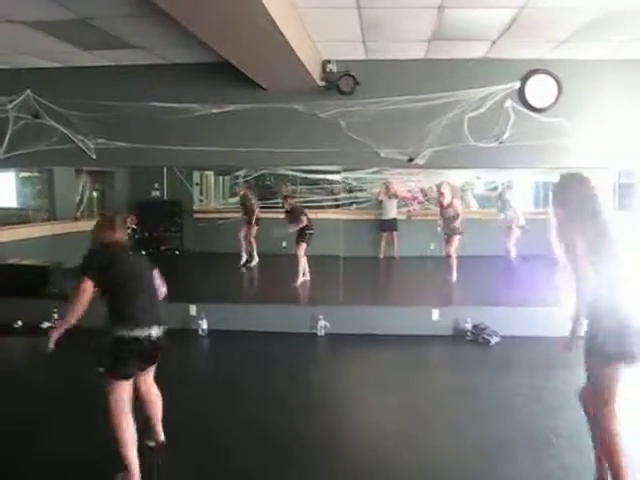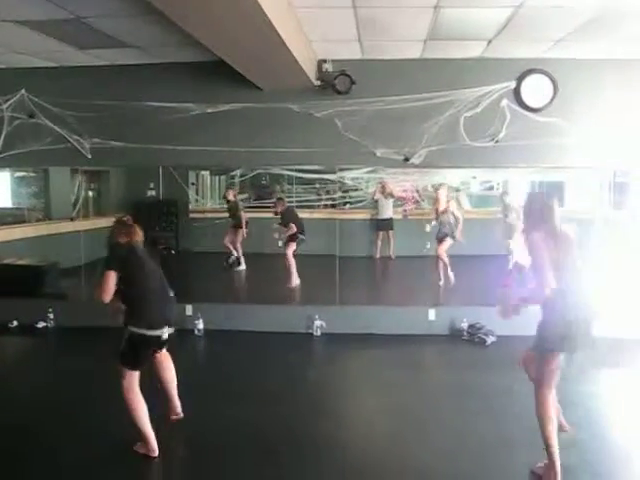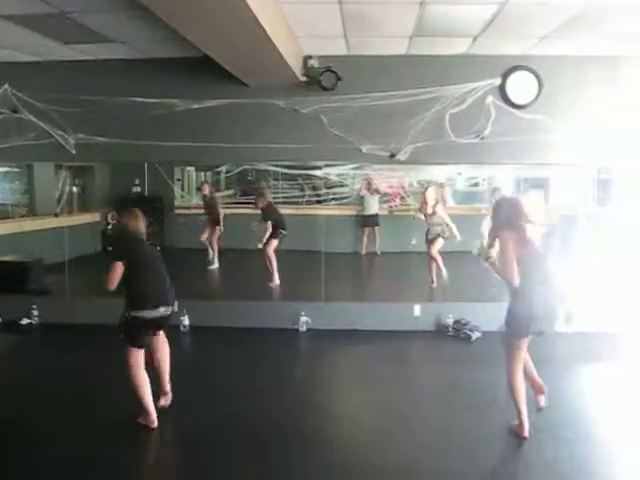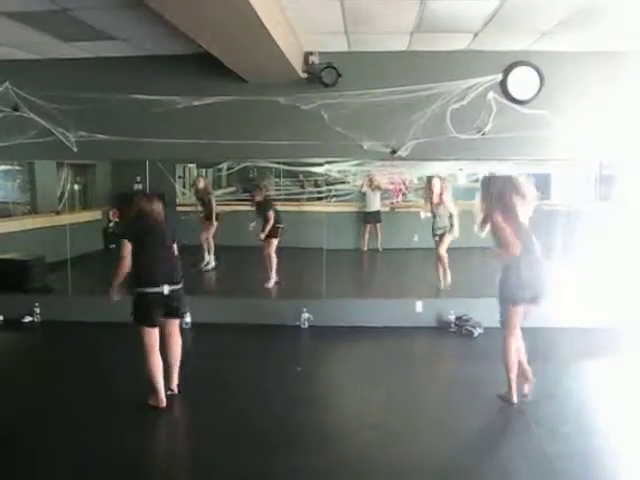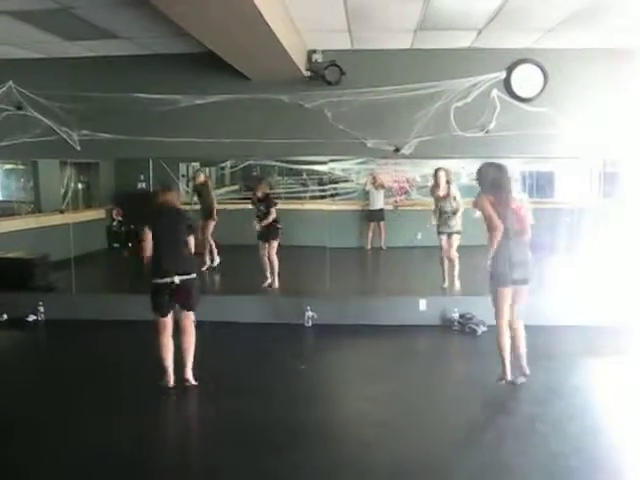
dt=0.4s
person 1, frame 1
left shoulder: (572, 230)
right shoulder: (598, 226)
left elbow: (586, 281)
left wrist: (575, 325)
left hip: (606, 325)
left knee: (604, 412)
right knee: (590, 396)
person 1, frame 2
left shoulder: (536, 236)
right shoulder: (563, 236)
left elbow: (547, 284)
right elbow: (566, 276)
left hip: (560, 316)
right hip: (577, 314)
left knee: (544, 390)
right knee: (530, 361)
right ankle: (558, 421)
person 1, frame 3
left shoulder: (506, 236)
right shoulder: (527, 235)
left elbow: (513, 280)
right elbow: (538, 273)
left wrist: (494, 266)
left hip: (526, 305)
right hip: (546, 303)
left knee: (513, 363)
right knee: (516, 350)
left ankle: (523, 426)
right ankle: (538, 386)
person 1, frame 4
left shoulder: (496, 214)
right shoulder: (517, 209)
left elbow: (514, 248)
left hip: (517, 275)
right hip: (536, 275)
left knee: (510, 335)
right knee: (513, 328)
left ankle: (512, 391)
right ankle: (526, 376)
person 1, frame 5
left shoulder: (483, 199)
right shoulder: (512, 198)
left elbow: (498, 227)
right elbow: (527, 230)
left wrist: (489, 254)
left hip: (504, 260)
right hip: (523, 260)
left knee: (502, 318)
right knee: (514, 315)
left ankle: (506, 370)
right ankle: (523, 367)
person 2, frame 1
left shoulder: (96, 258)
right shoulder: (136, 256)
left elbow: (78, 307)
right elbow: (161, 290)
left wrist: (56, 331)
left hip: (129, 331)
right hip: (154, 326)
left knee: (119, 402)
right knee: (146, 382)
right ankle: (157, 433)
person 2, frame 2
left shoulder: (116, 253)
right shoulder: (143, 256)
left elbow: (105, 296)
left wrist: (117, 295)
left hip: (143, 325)
right hip: (166, 320)
left knee: (130, 385)
right knee: (160, 352)
left ankle: (151, 445)
right ankle: (175, 405)
person 2, frame 3
left shoulder: (121, 244)
right shoulder: (146, 246)
left elbow: (112, 284)
left hip: (141, 309)
right hip: (166, 302)
left knee: (135, 362)
right knee: (158, 335)
left ankle: (150, 416)
right ankle: (166, 389)
person 2, frame 4
left shoulder: (133, 225)
right shoulder: (163, 227)
left elbow: (126, 262)
left wrist: (117, 286)
left hip: (148, 289)
right hip: (174, 285)
left knee: (151, 345)
right knee: (173, 332)
left ankle: (160, 396)
right ankle: (173, 383)
person 2, frame 5
left shoulder: (152, 217)
right shoulder: (184, 216)
left elbow: (148, 249)
right elbow: (191, 249)
left wrist: (149, 265)
left hip: (161, 279)
right hip: (186, 276)
left knee: (165, 330)
right knee: (187, 325)
left ankle: (169, 375)
right ankle: (188, 373)
